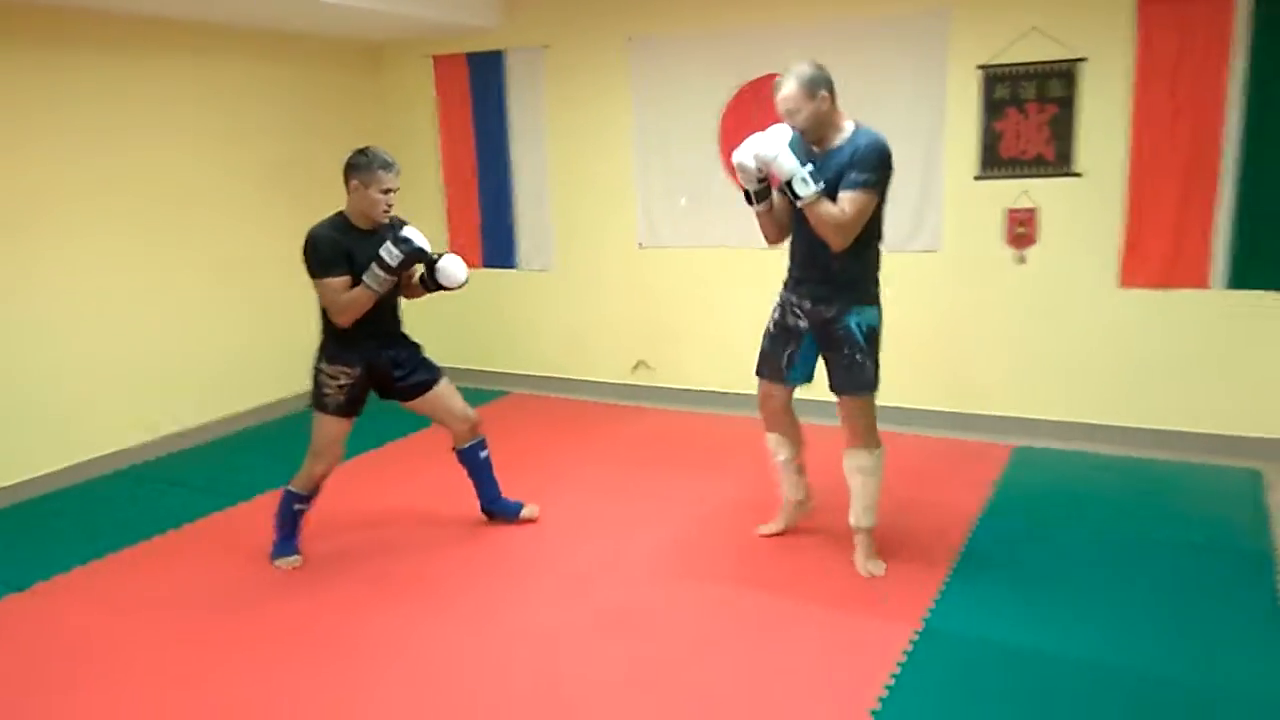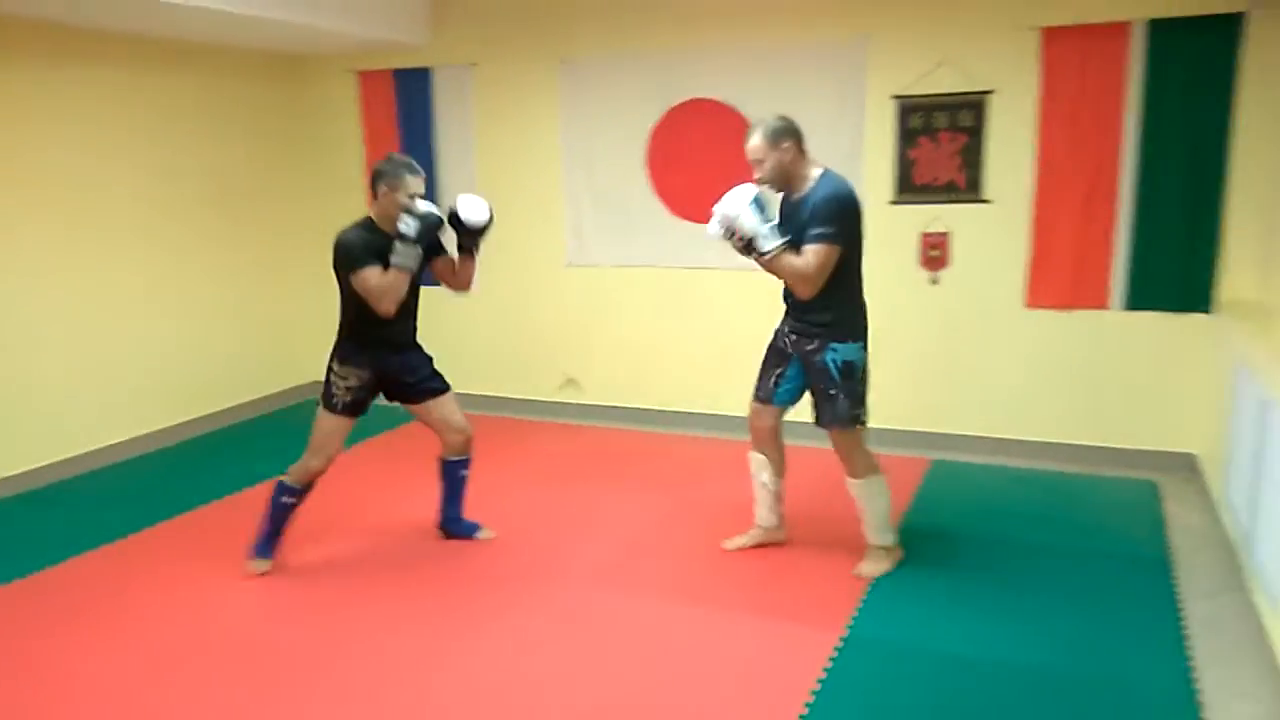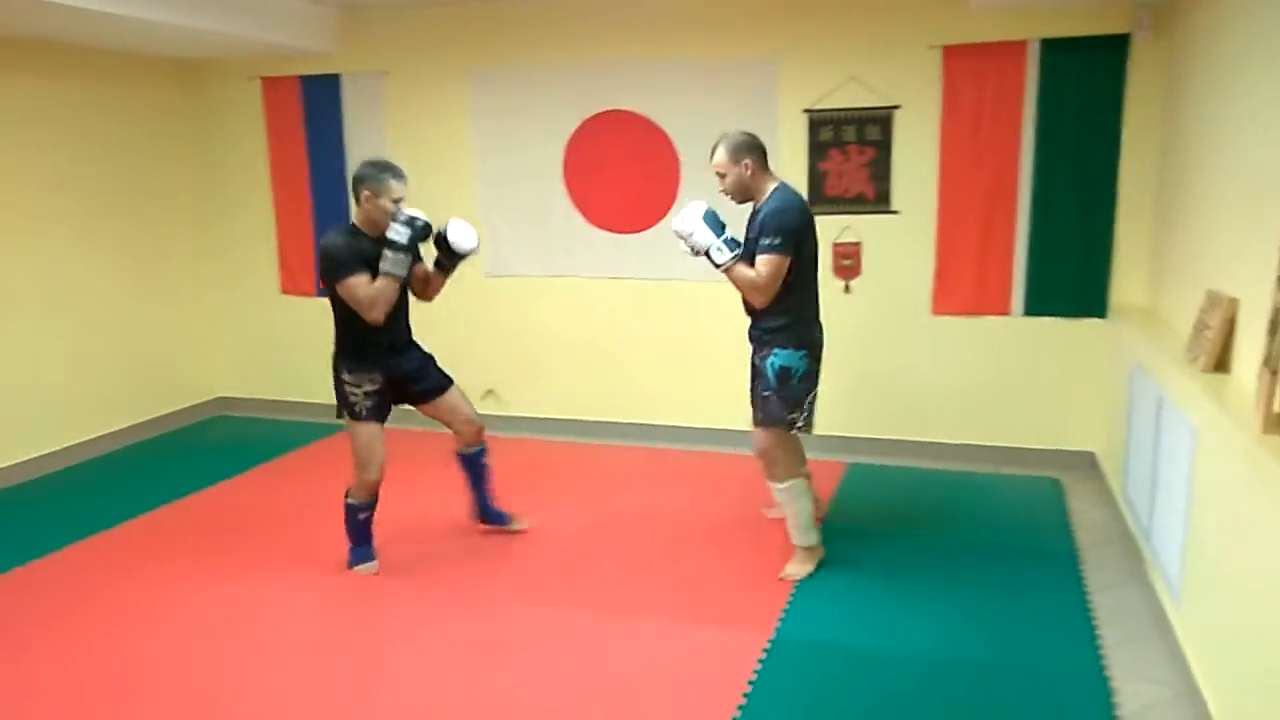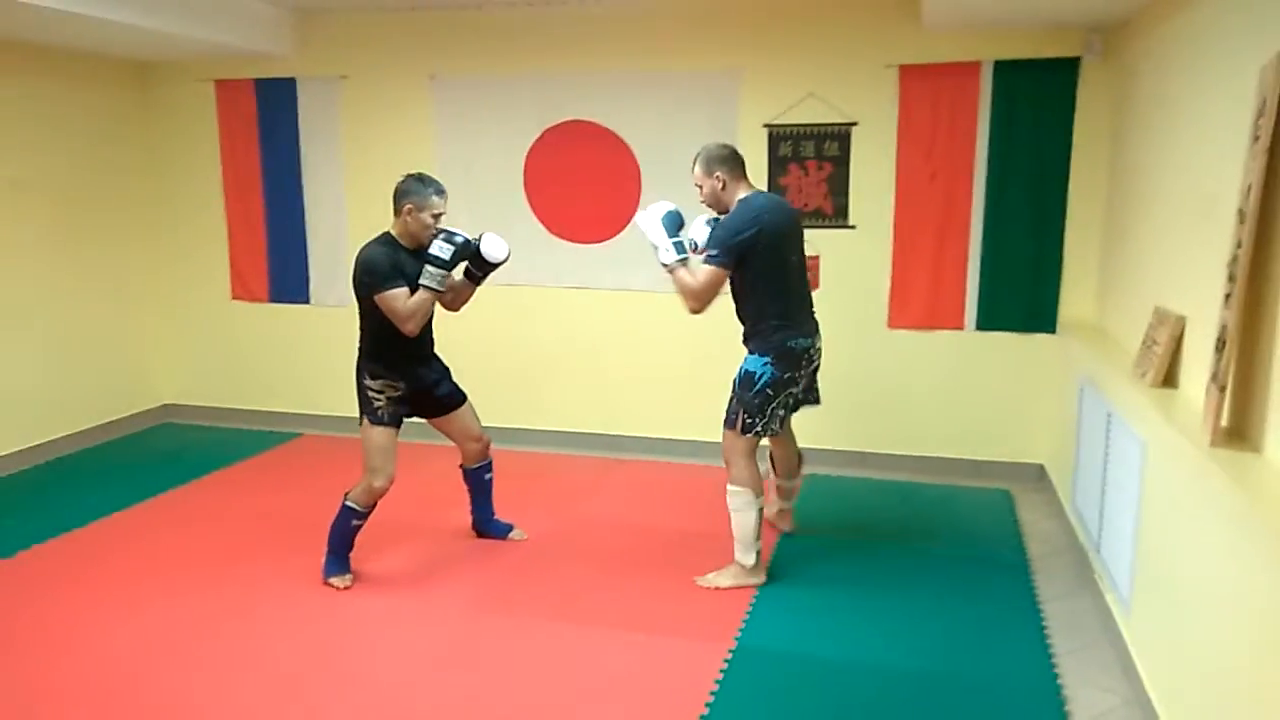
dt=0.3s
person 1, frame 1
left shoulder: (868, 150)
right shoulder: (797, 150)
left elbow: (840, 233)
right elbow: (776, 234)
left wrist: (795, 176)
right wrist: (757, 188)
left hip: (850, 304)
right hip: (797, 296)
left knee: (857, 418)
right knee: (772, 400)
left ankle: (864, 535)
right ankle: (794, 502)
person 1, frame 2
left shoulder: (831, 198)
right shoulder: (794, 197)
left elbow: (808, 281)
right wrist: (746, 242)
left hip: (838, 338)
right hip: (797, 328)
left knee: (847, 443)
right knee: (762, 421)
left ankle: (885, 544)
right ankle: (768, 524)
person 1, frame 3
left shoulder: (782, 210)
right shoulder: (766, 206)
left elbow: (760, 289)
left wrist: (714, 246)
right wrist: (715, 246)
left hip: (788, 342)
right hip: (769, 337)
left knee: (770, 445)
right knee: (775, 434)
left ankle: (808, 545)
right ankle: (807, 503)
person 1, frame 4
left shoulder: (740, 221)
right shoulder: (779, 209)
left elbow: (696, 298)
left wrist: (666, 243)
right wrist: (714, 246)
left hip: (773, 348)
right hip: (801, 339)
left knee: (737, 448)
right knee: (774, 427)
left ankle: (746, 564)
right ankle: (784, 509)
person 2, frame 1
left shoulder: (392, 231)
right shoulder: (324, 240)
right elbow: (342, 315)
left wrist: (429, 280)
right wrist: (382, 270)
left hip: (396, 349)
right hip: (345, 359)
left knee: (465, 420)
right knee: (320, 465)
left ankle: (495, 504)
right ankle: (285, 538)
person 2, frame 2
left shoulder: (415, 231)
right shoulder: (352, 241)
left elbow: (461, 283)
right elbow: (384, 304)
left wrist: (469, 243)
right wrist: (406, 244)
left hip: (403, 354)
right hip: (356, 360)
left knee: (460, 434)
right knee: (315, 462)
left ankle: (452, 520)
right ankle: (266, 542)
person 2, frame 3
left shoulder: (399, 235)
right shoulder: (338, 248)
left elbow: (425, 291)
right elbow: (373, 311)
left wrist: (448, 259)
right wrist: (396, 254)
left hip: (407, 355)
right hip: (361, 369)
left knee: (471, 427)
right knee: (370, 475)
left ankle: (486, 511)
right ankle: (359, 546)
person 2, frame 4
left shoulder: (428, 248)
right shoulder: (375, 258)
left elbow: (453, 303)
right elbow: (409, 321)
left wrist: (476, 271)
right wrist: (438, 268)
left hip: (425, 367)
right hip: (383, 377)
left knee: (477, 442)
right knee: (378, 482)
left ankle: (484, 521)
right ankle: (336, 557)
